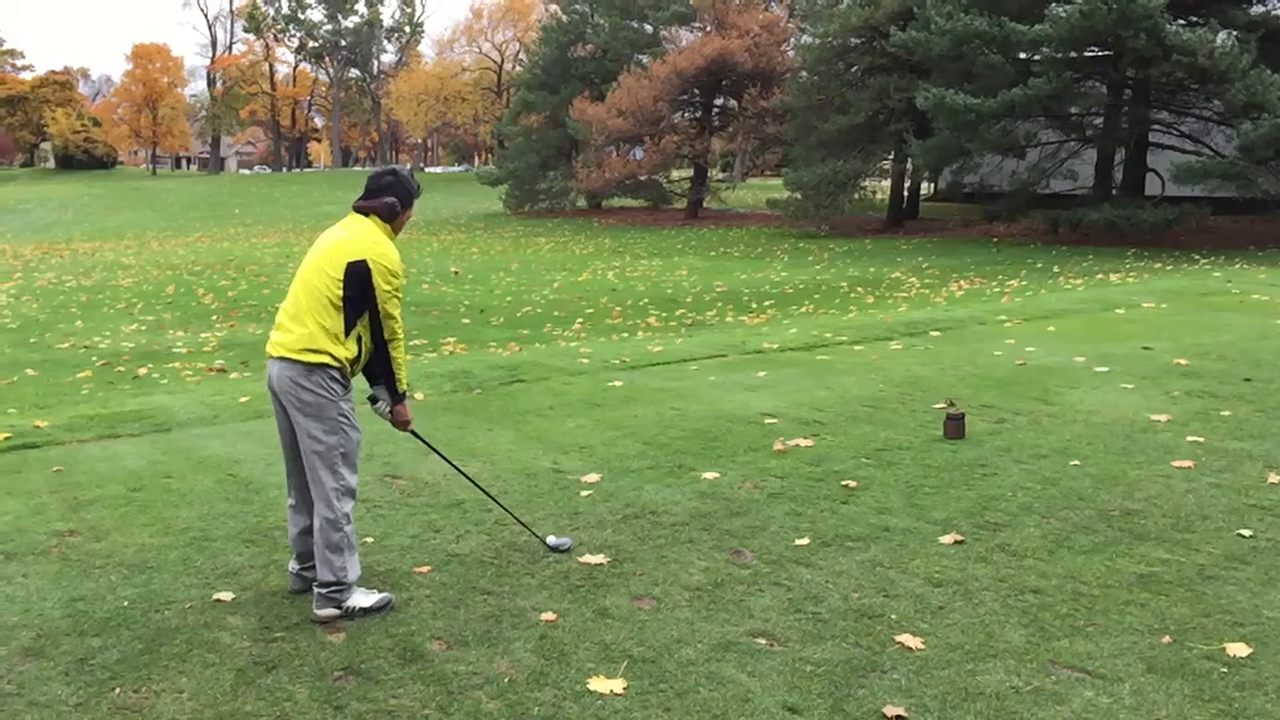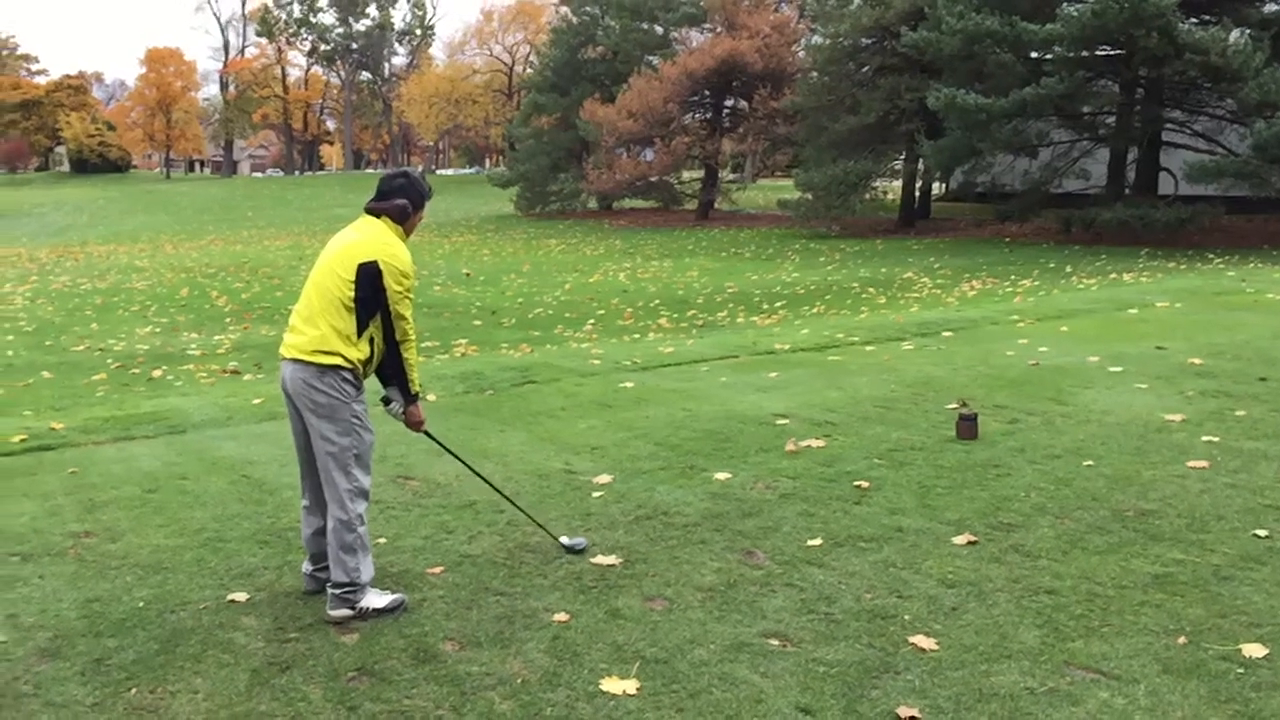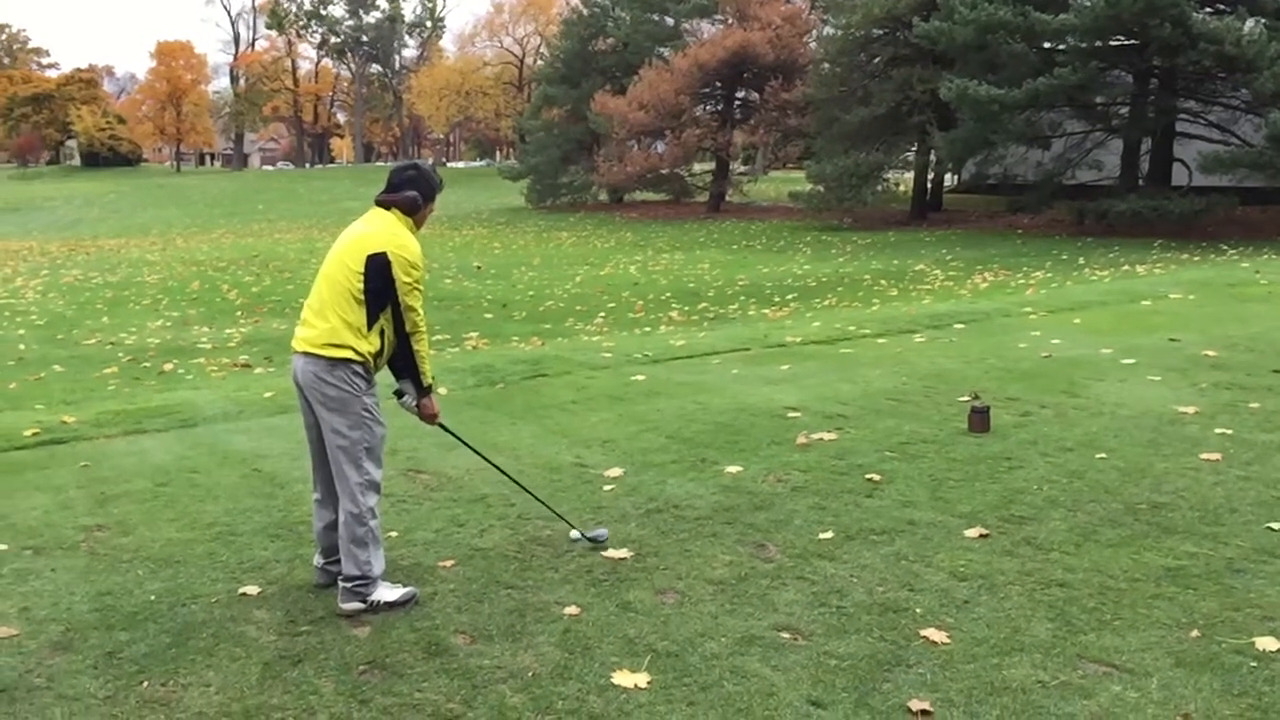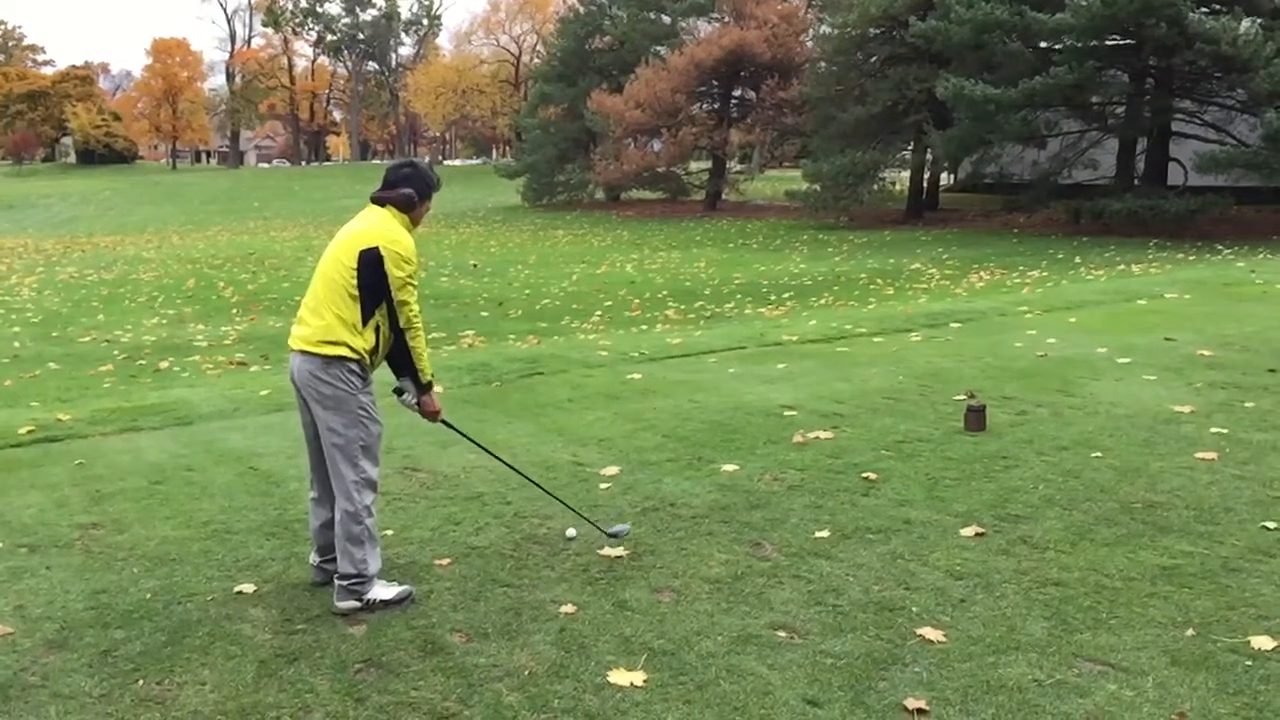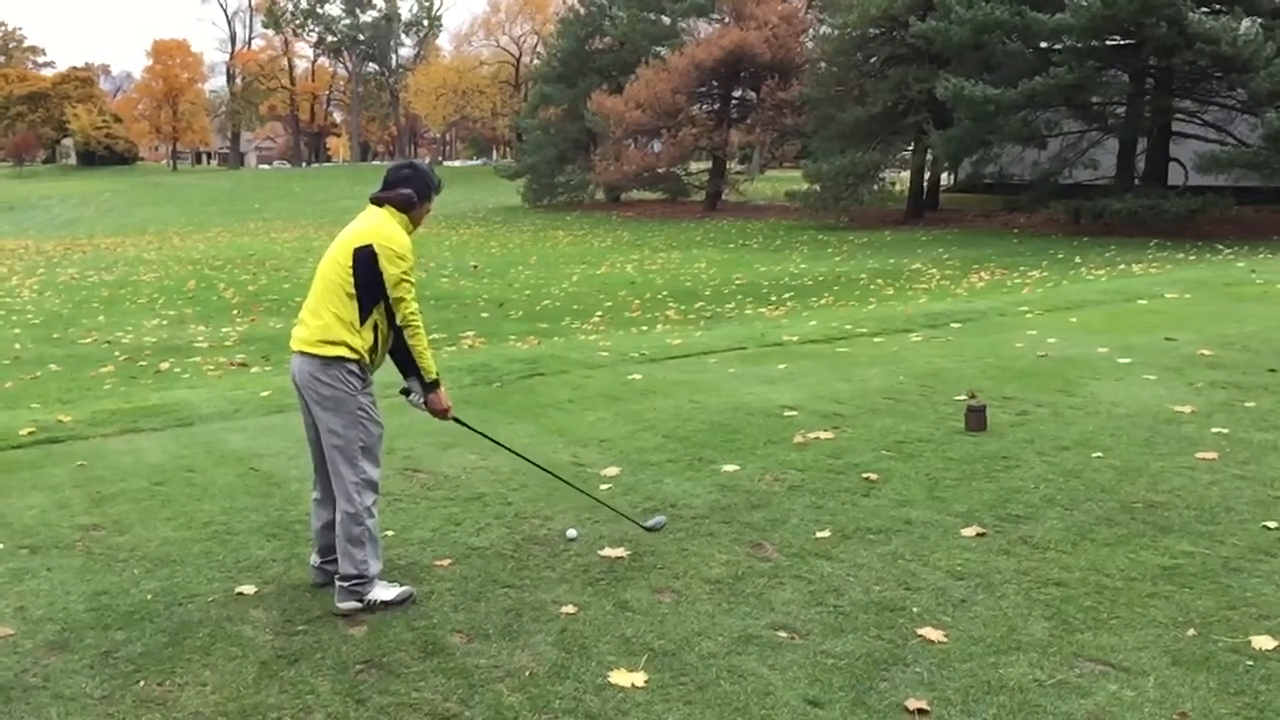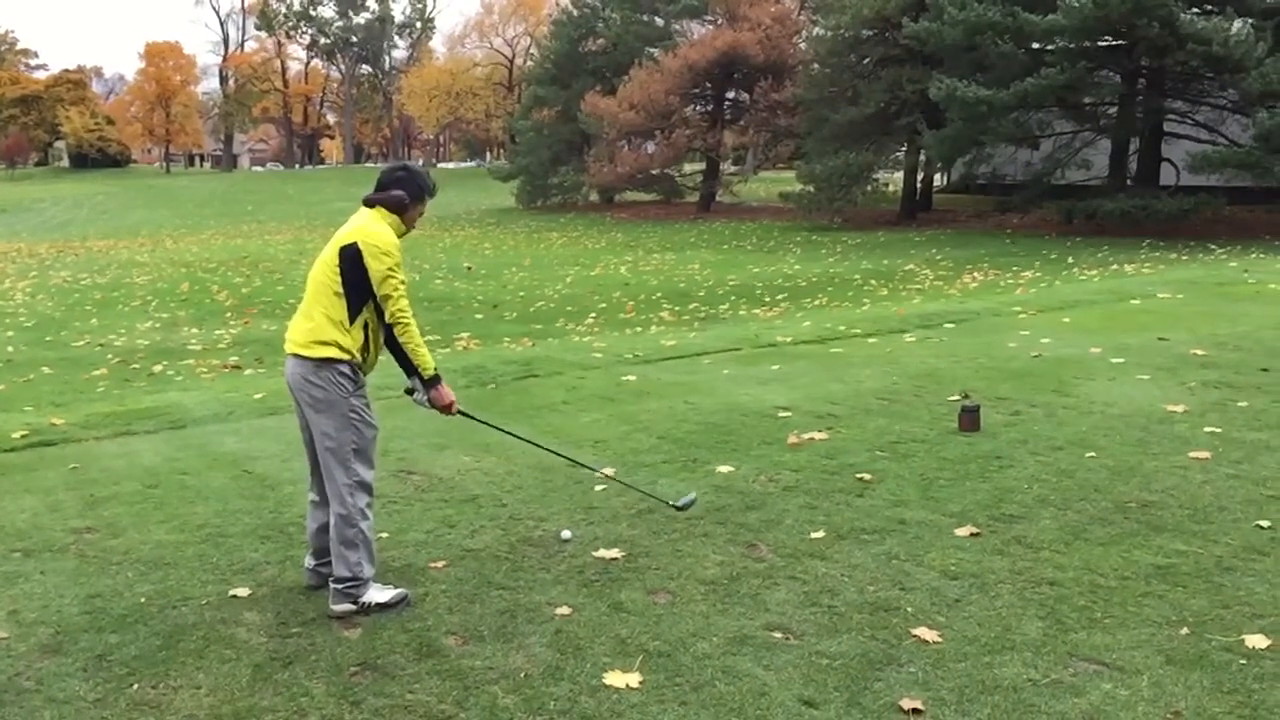
dt=0.7s
person 1, frame 1
left shoulder: (342, 233)
right shoulder: (379, 252)
right elbow: (385, 330)
left wrist: (378, 388)
right wrist: (397, 396)
left hip: (283, 361)
right hip: (315, 371)
left knee: (306, 477)
right knee: (334, 484)
left ankle: (306, 566)
right ankle: (335, 592)
person 1, frame 2
left shoulder: (354, 235)
right shoulder: (390, 253)
right elbow: (398, 331)
left wrist: (391, 389)
right wrist: (409, 397)
left hip: (297, 363)
right hip: (328, 373)
left knee: (320, 479)
right knee: (347, 485)
left ankle: (320, 567)
right ankle: (349, 592)
person 1, frame 3
left shoulder: (366, 227)
right shoulder: (400, 244)
right elbow: (408, 324)
left wrist: (405, 383)
right wrist: (423, 390)
left hip: (308, 357)
right hip: (339, 366)
left knee: (332, 473)
right knee: (359, 479)
left ankle: (331, 560)
right ankle: (360, 586)
person 1, frame 4
left shoulder: (365, 225)
right shoulder: (394, 240)
right elbow: (404, 320)
left wrist: (406, 380)
right wrist: (423, 386)
left hip: (307, 355)
right hip: (336, 364)
left knee: (329, 470)
right knee: (356, 477)
left ankle: (327, 559)
right ankle: (356, 584)
person 1, frame 5
left shoulder: (367, 226)
right shoulder: (391, 239)
left elbow: (383, 317)
right elbow: (405, 320)
left wrist: (414, 381)
right wrist: (431, 384)
left hip: (309, 357)
right hip: (337, 364)
left knee: (332, 470)
right knee: (357, 477)
left ankle: (329, 560)
right ankle: (357, 585)
person 1, frame 6
left shoulder: (362, 229)
right shoulder: (377, 238)
left elbow: (381, 317)
right elbow: (397, 318)
left wrist: (417, 378)
right wrist: (431, 379)
left hip: (306, 360)
right hip: (329, 367)
left knee: (329, 473)
right knee: (351, 479)
left ankle: (322, 562)
right ankle: (351, 587)
